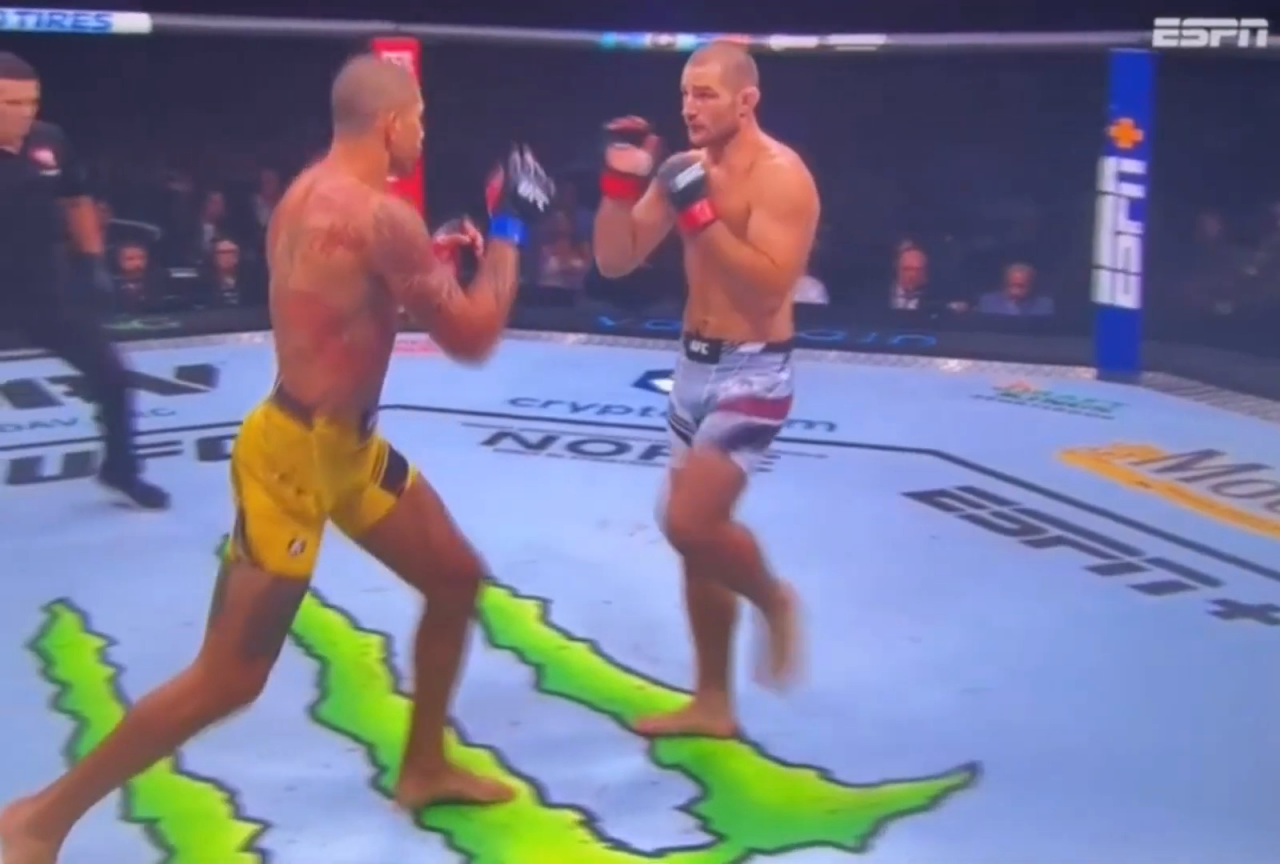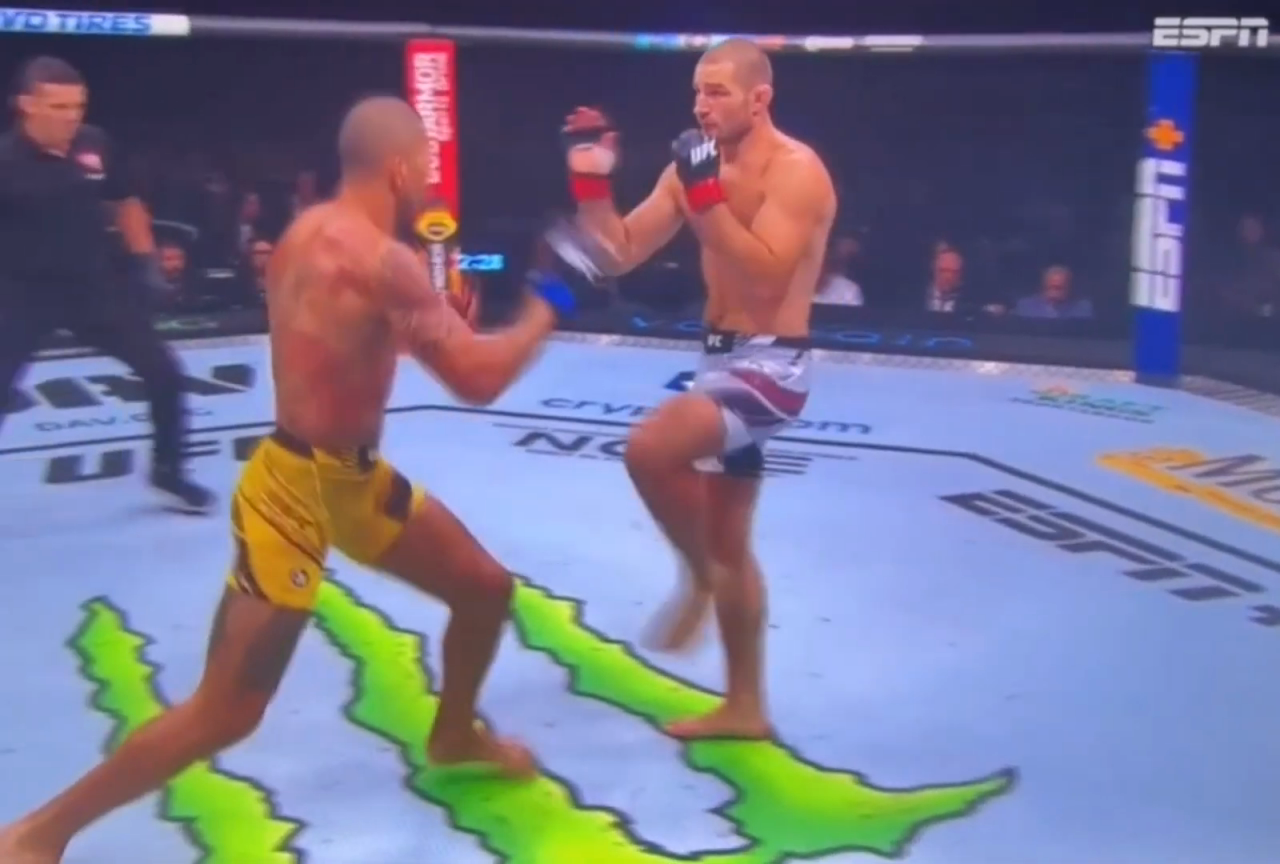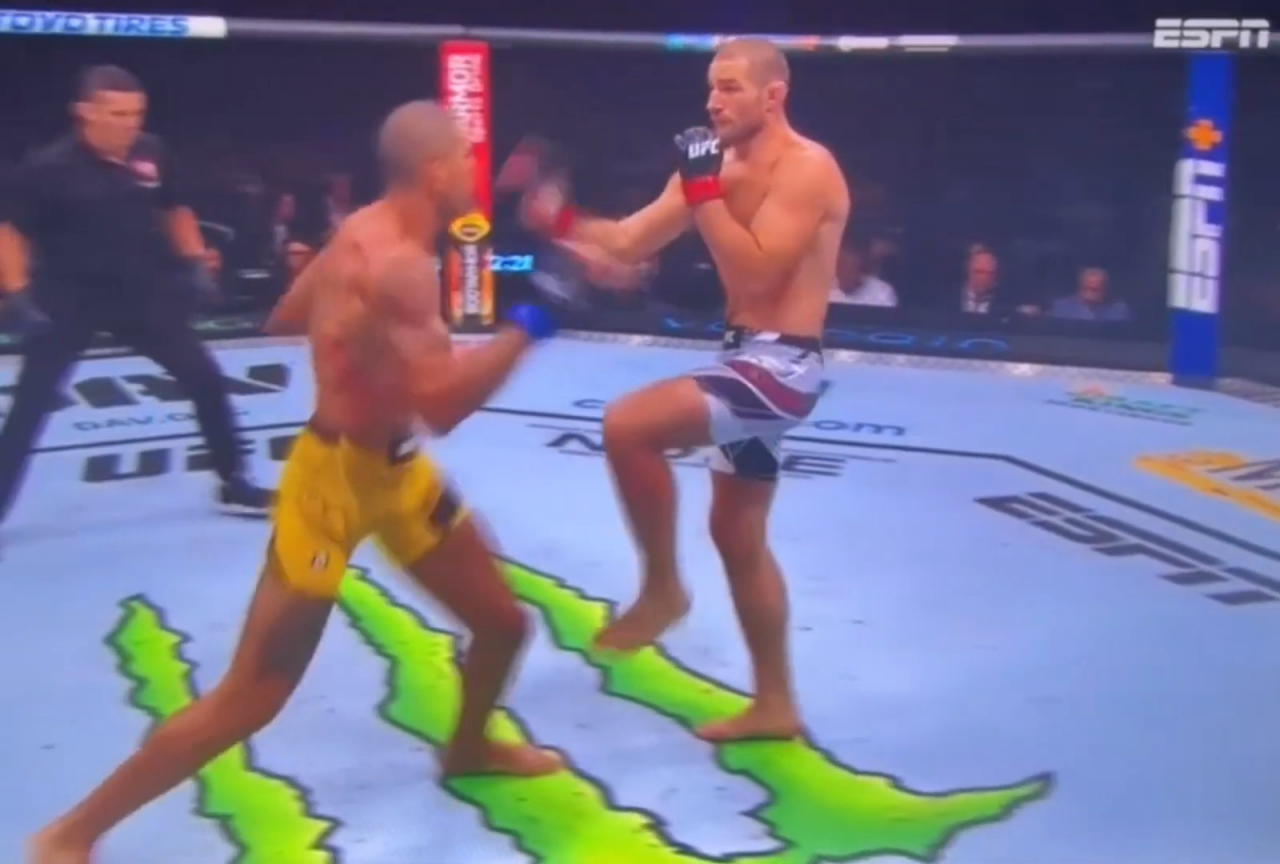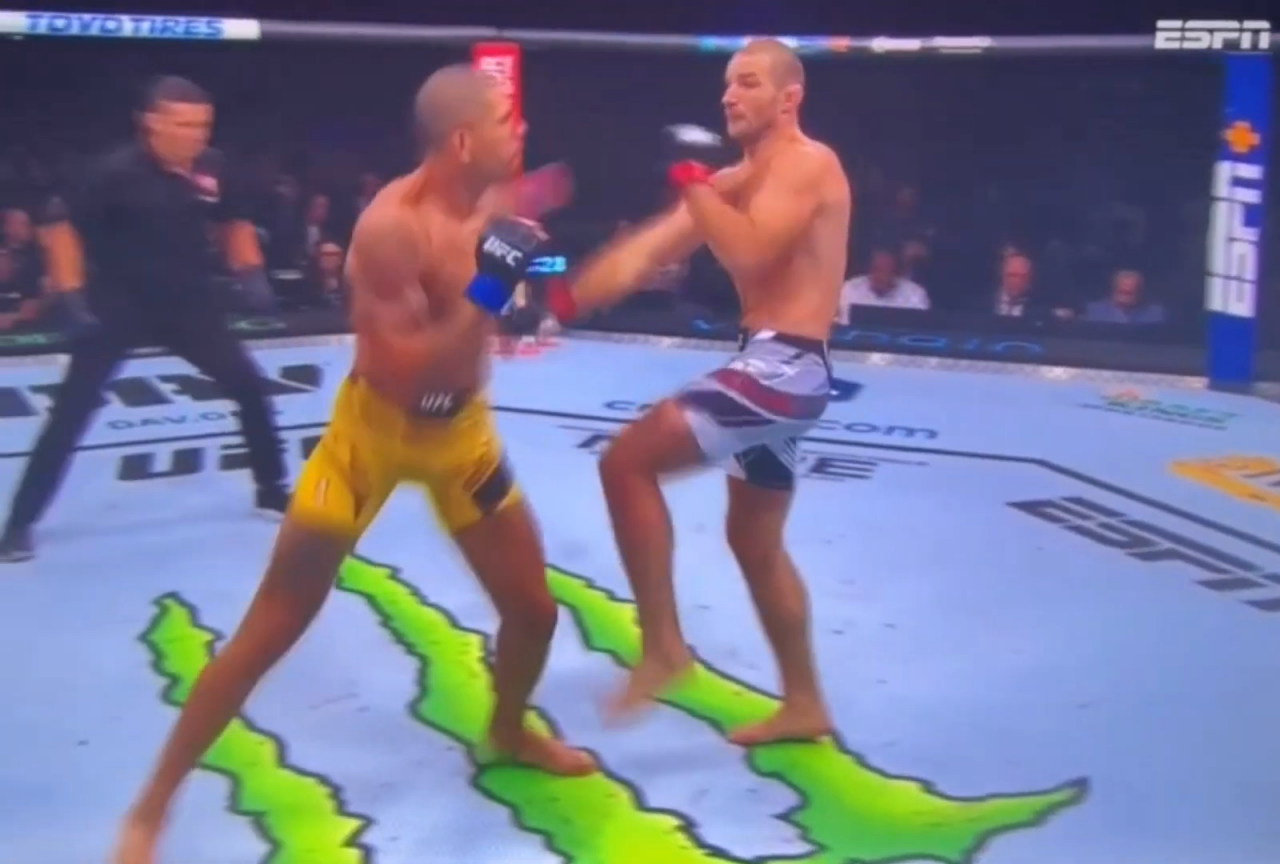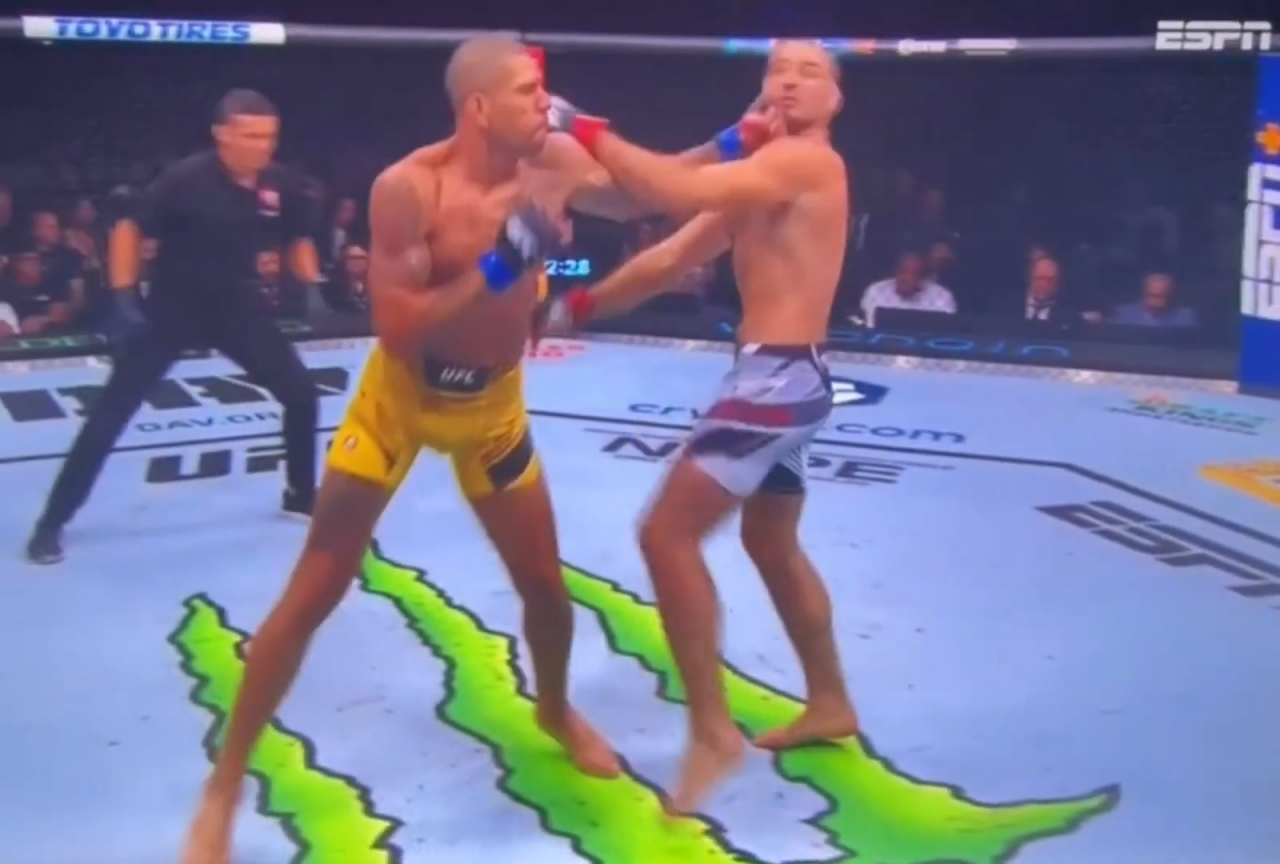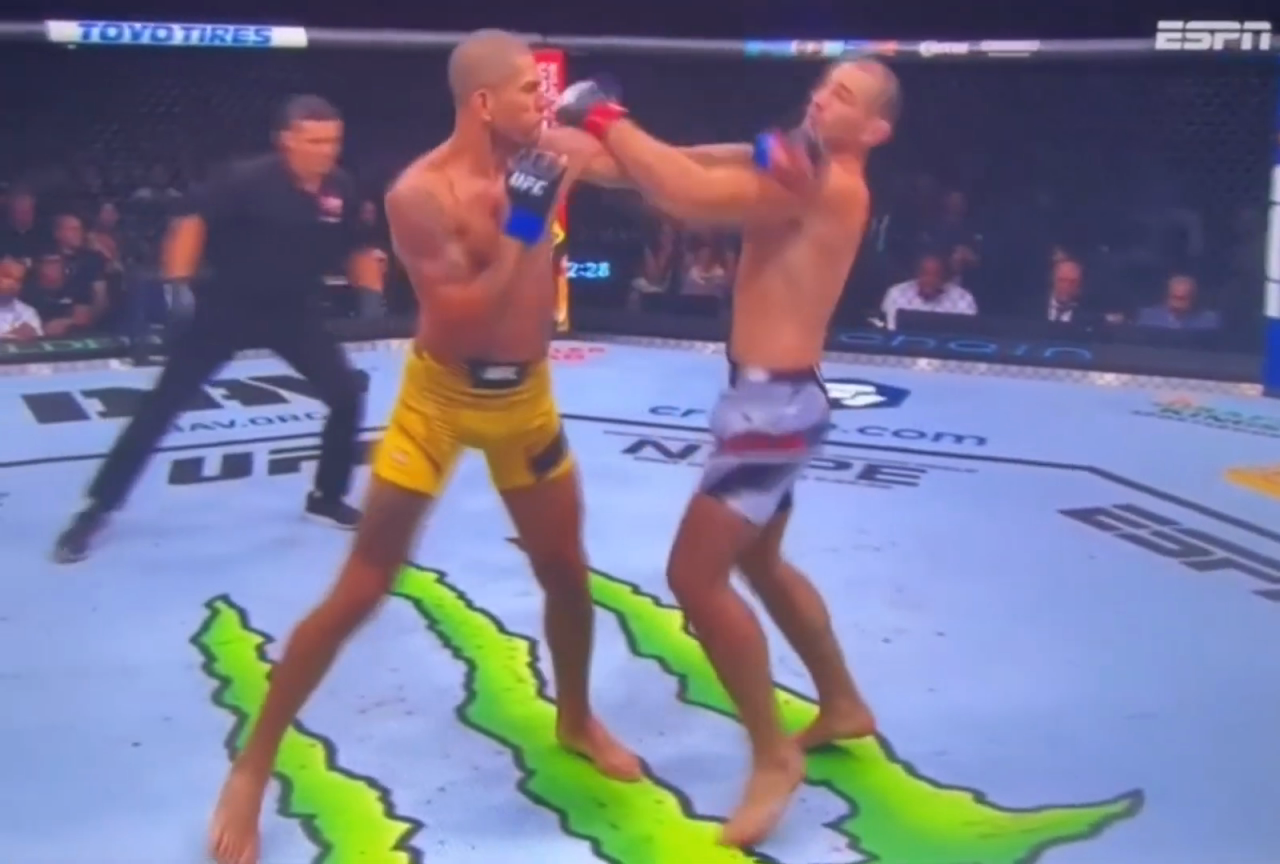
dt=0.2s
person 1, frame 1
left shoulder: (310, 192)
right shoulder: (377, 215)
right elbow: (470, 335)
left wrist: (428, 257)
right wrist: (511, 227)
left hip: (347, 442)
right hip: (300, 454)
left knee: (457, 581)
right knee: (228, 679)
left ankle: (426, 767)
person 1, frame 2
left shoulder: (311, 232)
right shoulder: (384, 260)
right elbow: (476, 379)
left wrist: (422, 325)
right wrist: (554, 298)
left hip: (352, 473)
right hip: (299, 490)
left knee: (489, 594)
right knee: (227, 712)
left ankle: (455, 732)
person 1, frame 3
left shoulder: (377, 233)
right shoulder: (391, 264)
left elbow: (286, 319)
right elbow: (443, 404)
right wrist: (529, 324)
left hip: (400, 470)
right hip: (335, 477)
left knee: (503, 622)
right knee: (252, 701)
left ankle: (469, 745)
person 1, frame 4
left shoulder: (486, 189)
right shoulder: (390, 221)
right elbow: (400, 374)
right wrist: (488, 294)
left hip: (459, 427)
right hip: (371, 429)
left knee: (532, 609)
right knee: (273, 628)
left ankle: (509, 731)
person 1, frame 5
left shoulder: (559, 165)
right shoulder: (406, 187)
right elbow: (396, 325)
left wrist: (731, 143)
right wrist: (496, 270)
left hip: (492, 400)
right hip: (399, 392)
left knee: (543, 582)
right knee: (314, 590)
left ankle: (557, 713)
right ankle: (226, 779)
person 1, frame 6
left shoulder: (551, 151)
right shoulder: (420, 194)
right elbow: (468, 321)
right wrist: (523, 229)
left hip: (526, 395)
right hip: (443, 394)
left knee: (567, 572)
right knee: (359, 592)
left ankle: (576, 719)
right ankle: (252, 767)
person 2, frame 1
left shoulder: (781, 175)
right shoulder: (686, 166)
left elbow: (766, 286)
right elbow: (613, 259)
left wrist: (699, 211)
right wrist: (621, 180)
left hip: (753, 373)
right hip: (695, 365)
left knee: (690, 521)
right knee: (699, 529)
left ankle: (773, 600)
right ankle: (712, 701)
person 2, frame 2
left shoulder: (796, 171)
right shoulder: (696, 167)
left elbow: (764, 279)
right elbow: (619, 250)
left wrist: (705, 194)
right wrist: (591, 181)
left hip: (771, 364)
right hip: (723, 359)
left knee: (652, 448)
right knee: (721, 529)
left ankle: (701, 578)
right ankle: (743, 704)
person 2, frame 3
left shoulder: (807, 168)
right shoulder: (720, 171)
left elbow: (755, 271)
right elbow: (630, 239)
left wrist: (703, 191)
right wrist: (558, 219)
left hip: (780, 364)
right hip: (750, 361)
left knee: (629, 428)
right knee: (737, 534)
left ankle: (661, 591)
right ankle: (774, 704)
person 2, frame 4
left shoulder: (806, 163)
right shoulder: (738, 180)
left elbow: (743, 251)
right elbow: (650, 248)
left wrist: (692, 176)
right wrist: (568, 295)
left hip: (780, 366)
right hip: (778, 367)
left knee: (626, 460)
right knee: (752, 537)
left ankle: (663, 651)
right ankle: (802, 704)
person 2, frame 5
left shoulder: (803, 161)
right shoulder: (767, 173)
left elbow: (681, 189)
right elbow: (676, 254)
left wrist: (591, 134)
right wrist: (586, 301)
left hip: (772, 377)
right hip: (776, 374)
left knee: (666, 534)
right knee: (771, 544)
left ankle: (712, 731)
right ankle: (828, 703)
person 2, frame 6
left shoulder: (829, 190)
right shoulder: (791, 168)
left elbow: (696, 198)
right elbow: (696, 181)
left wrist: (605, 127)
right wrist: (615, 123)
left hip: (775, 402)
right hip: (762, 394)
left knee: (697, 573)
right knee: (762, 562)
left ankle: (772, 760)
right ankle: (844, 707)
person 3, frame 1
left shoulder: (50, 144)
left elbow: (78, 202)
left wrist: (95, 263)
left hip: (47, 288)
left knee: (110, 375)
left ankle: (120, 470)
person 3, frame 2
left shoulder: (96, 147)
left elbow: (126, 202)
left wrist: (147, 261)
left hip: (92, 289)
left knee: (164, 373)
left ankle: (170, 473)
person 3, frame 3
left shoulder: (151, 156)
right shoulder: (50, 167)
left elbow: (174, 211)
left wrist: (196, 265)
left hip: (142, 296)
right hip: (69, 302)
left knee: (207, 384)
left ankle: (235, 485)
person 3, frame 4
left shoulder: (212, 169)
right shoulder: (117, 172)
left elbow: (235, 222)
right elbow: (64, 229)
left wrist: (252, 273)
right wrist: (72, 298)
left hip: (185, 302)
right hip: (116, 305)
left knee: (250, 389)
right knee: (70, 413)
left ankle: (271, 490)
person 3, frame 5
left shoulder: (280, 185)
right shoulder: (186, 179)
left elbow: (298, 238)
right elbow: (130, 229)
left wrist: (309, 286)
right wrist: (124, 294)
left hip: (235, 307)
right hip: (173, 308)
left knee: (300, 394)
right knee: (111, 412)
left ankle: (301, 494)
right ankle: (54, 518)
person 3, frame 6
left shoulder: (341, 190)
right shoulder: (248, 180)
left elbow: (357, 249)
right elbow: (194, 223)
left wrist: (369, 294)
right wrist: (178, 283)
left hip: (291, 309)
right hip: (229, 306)
left knee: (347, 397)
right knee: (160, 407)
left ankle: (327, 498)
right ankle: (95, 512)
